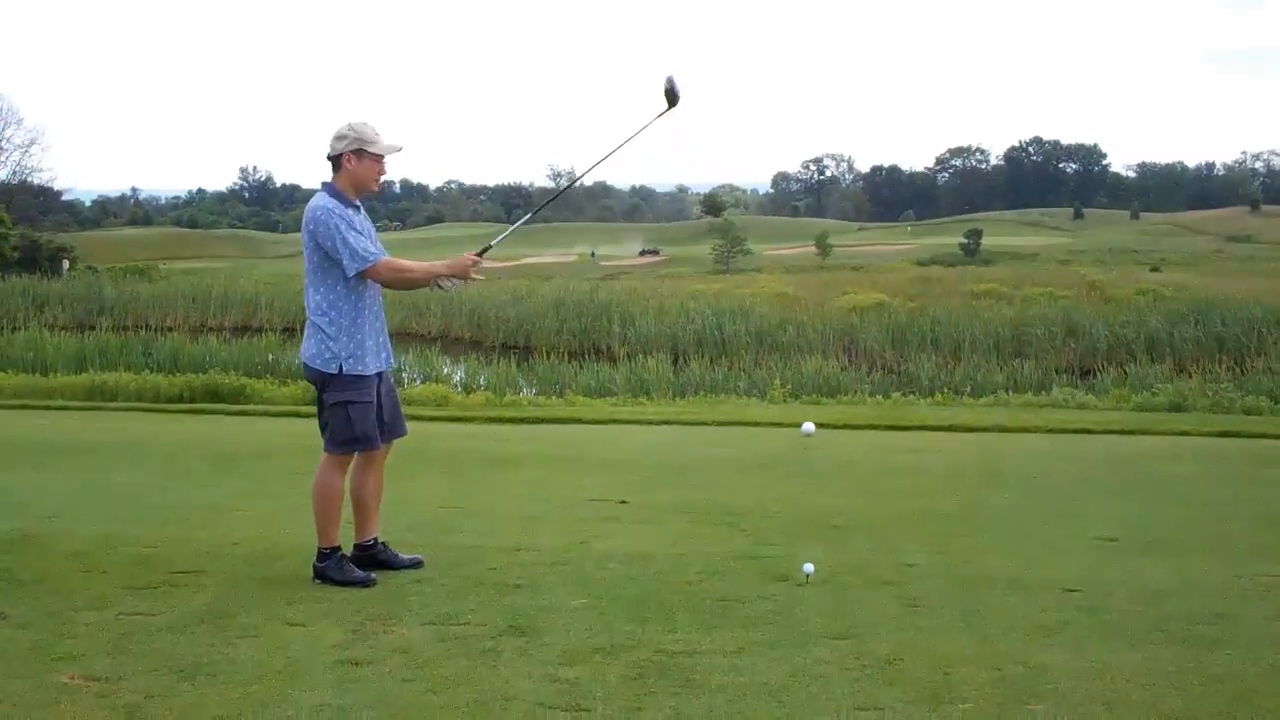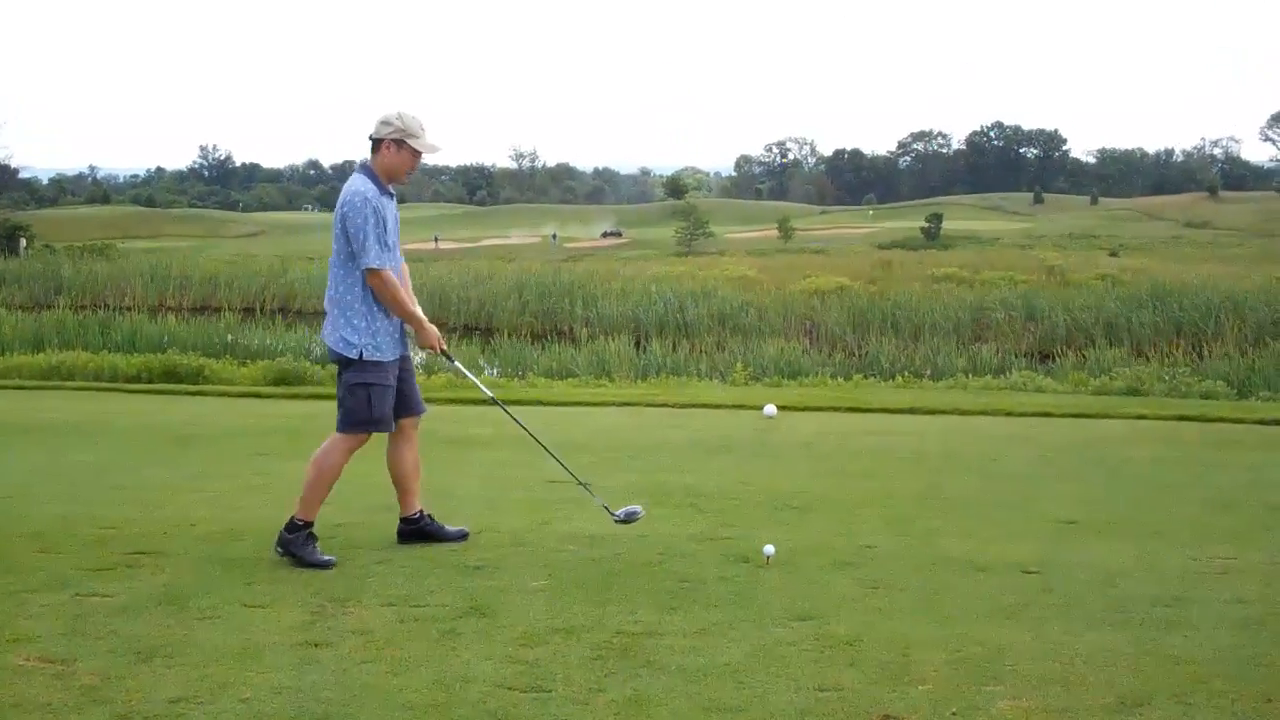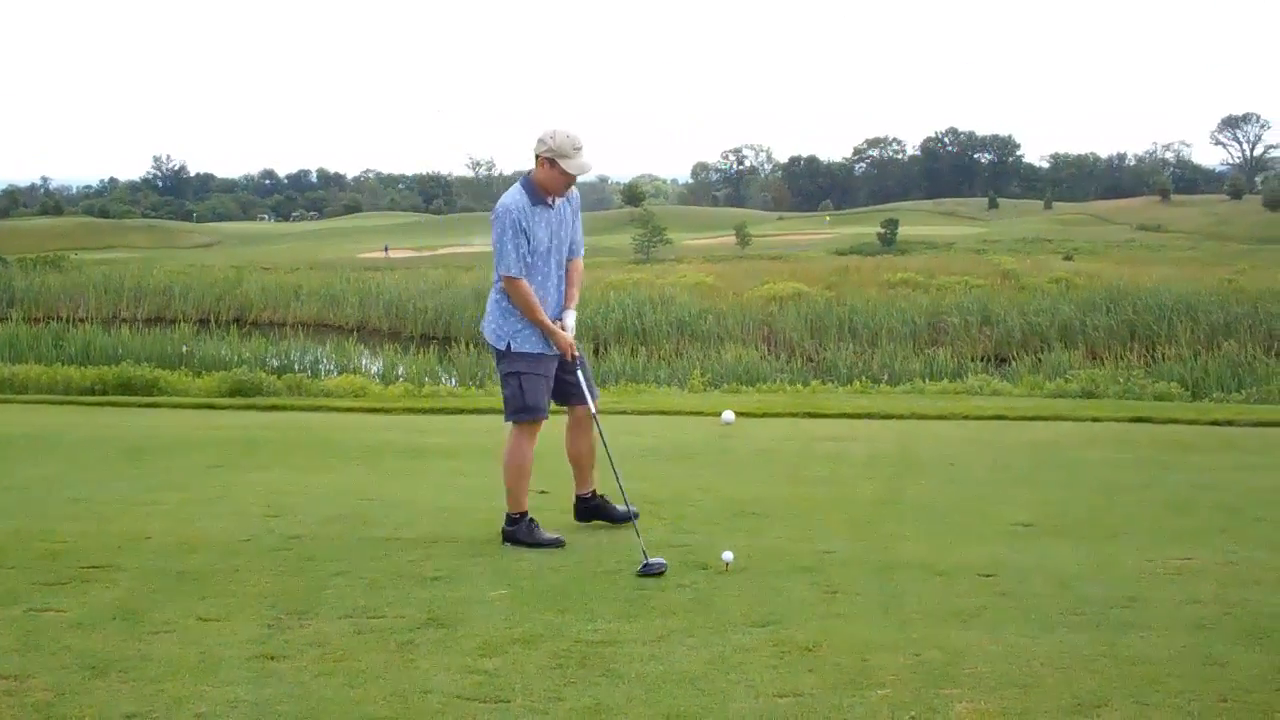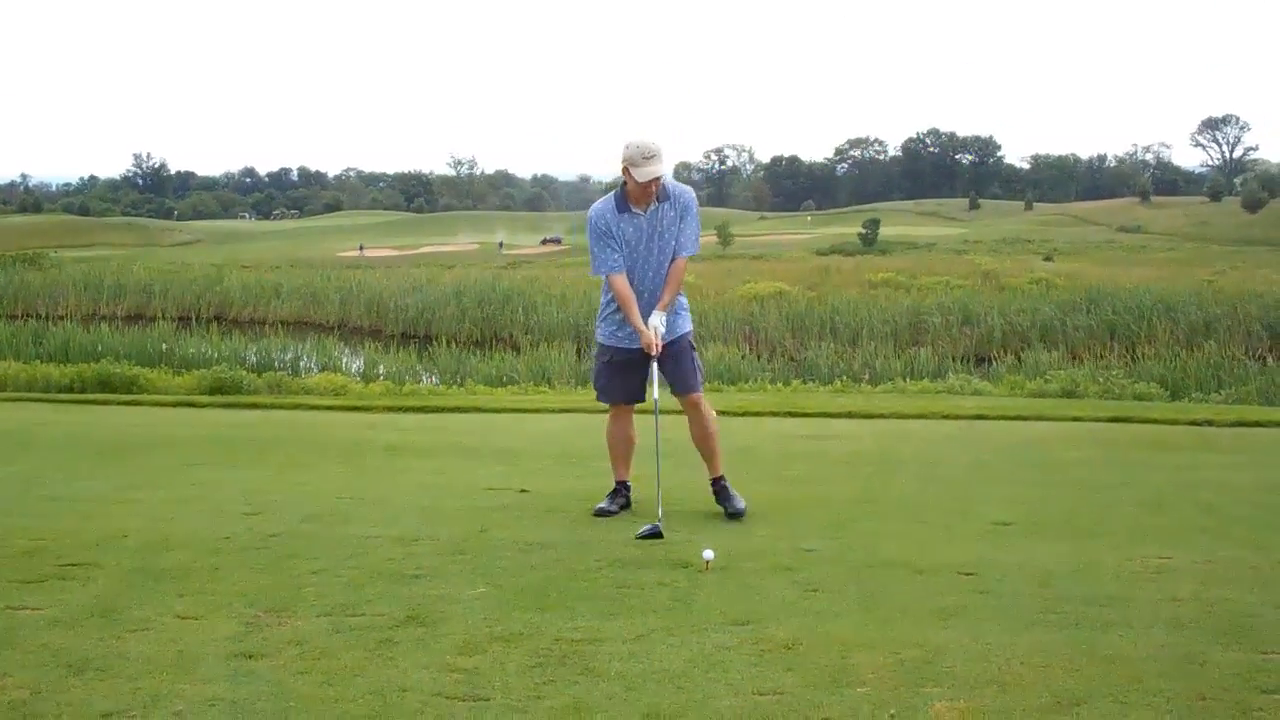
dt=1s
person 1, frame 1
left shoulder: (354, 211)
right shoulder: (325, 212)
left elbow: (386, 275)
right elbow: (380, 270)
left wrist: (438, 276)
right wrist: (446, 267)
left hip: (370, 354)
right hip: (340, 357)
left knee: (376, 448)
right knee: (340, 454)
left ankle: (367, 545)
right ankle: (328, 557)
person 1, frame 2
left shoulder: (384, 194)
right shoulder: (361, 196)
right elbow: (375, 275)
left wrist: (416, 313)
right wrist: (419, 324)
left hip: (387, 337)
right hip: (364, 340)
left knee: (406, 424)
right knee: (352, 435)
left ankle: (413, 519)
right ankle: (297, 530)
person 1, frame 3
left shoulder: (570, 199)
right shoulder: (511, 208)
right elbow: (513, 281)
left wrist: (570, 316)
right wrist: (551, 332)
left hip: (559, 331)
right hip: (521, 337)
left knee: (583, 412)
right knee: (527, 424)
left ankle: (587, 499)
right ankle: (517, 521)
person 1, frame 4
left shoulder: (683, 198)
right shoulder: (601, 215)
left elbow: (681, 260)
right elbow: (616, 278)
left wrist: (660, 313)
right wrist: (641, 329)
left hip: (672, 321)
right hip: (619, 329)
left knee: (694, 401)
right knee: (620, 409)
left ankle: (719, 484)
right ankle: (620, 489)
